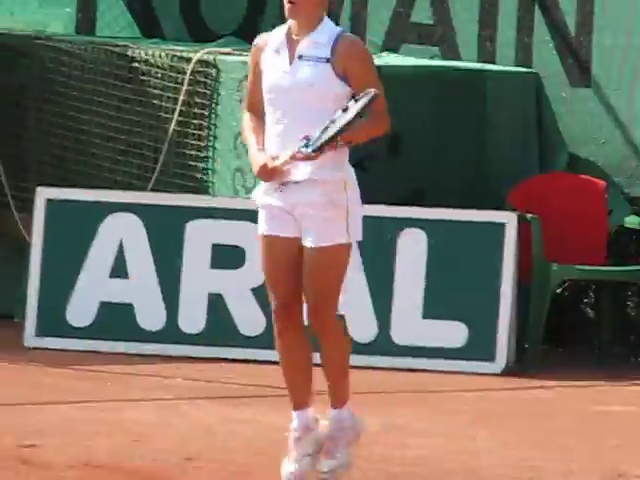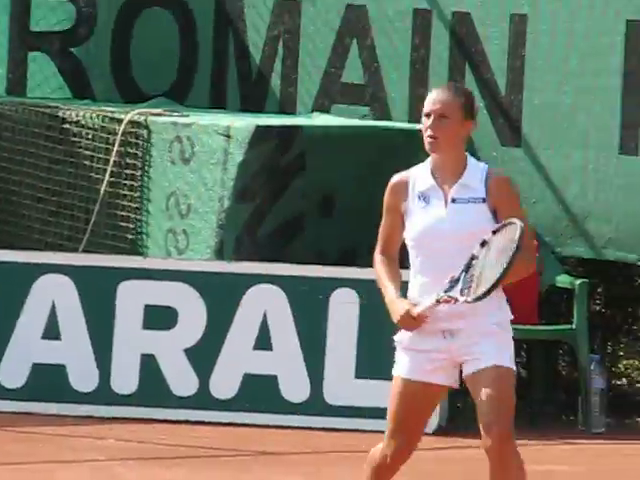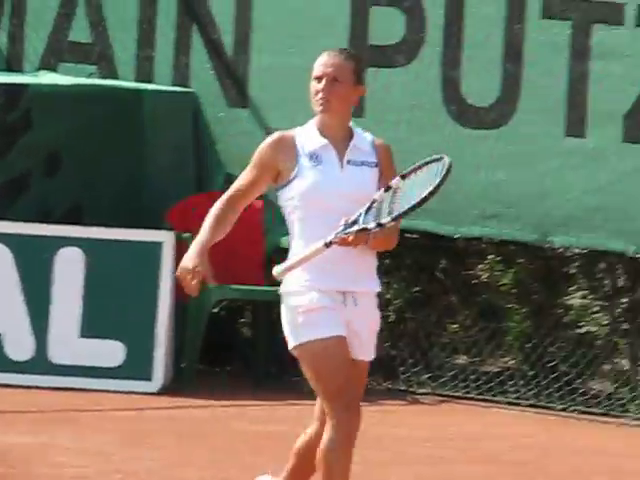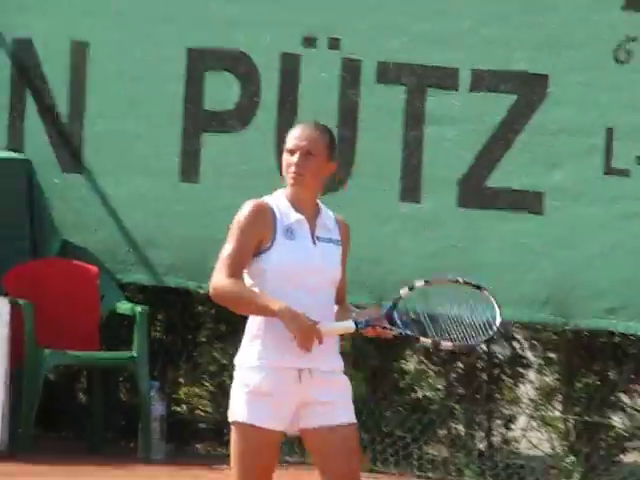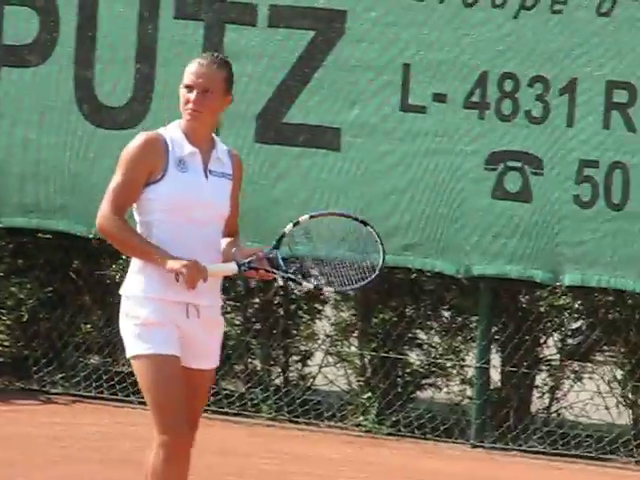
dt=0.4s
person 1, frame 1
left shoulder: (347, 49)
right shoulder: (265, 47)
left elbow: (380, 121)
right elbow: (252, 111)
left wrist: (333, 143)
right wrist: (257, 156)
left hip: (327, 192)
right hip: (278, 192)
left knee: (322, 314)
right knee: (285, 314)
left ankle: (340, 420)
right ankle: (304, 424)
person 1, frame 2
left shoulder: (495, 185)
right shoulder: (403, 186)
left elbow: (526, 259)
right elbow: (383, 253)
right wrist: (395, 300)
left hip: (486, 327)
right hip: (425, 332)
left knee: (500, 440)
right knee: (397, 448)
person 1, frame 3
left shoulder: (378, 152)
right shoulder: (283, 146)
left elbow: (389, 236)
right elbow: (231, 201)
left wrist: (365, 235)
right wrist: (198, 248)
left hip: (361, 299)
right hip: (309, 295)
left knee: (331, 422)
right knee: (343, 417)
person 1, frame 4
left shoulder: (338, 228)
right shoulder: (260, 214)
right elbow: (221, 285)
left wrist: (360, 320)
right wrist: (283, 311)
left hip: (325, 378)
right hip: (265, 371)
person 1, frame 5
left shoulder: (231, 163)
right shoulder: (149, 146)
right elbow: (107, 221)
left wrist: (244, 255)
right wrist: (168, 260)
left hip: (204, 311)
right hip: (151, 305)
left knee: (181, 437)
right knee: (170, 435)
